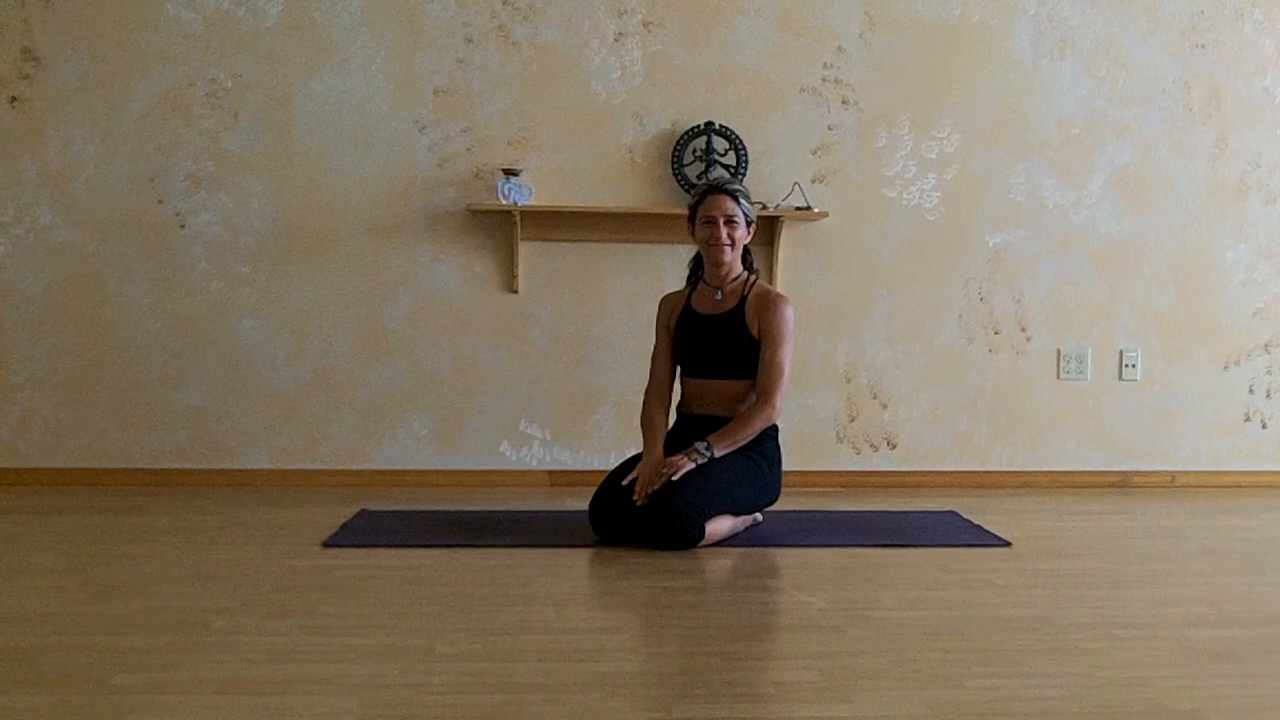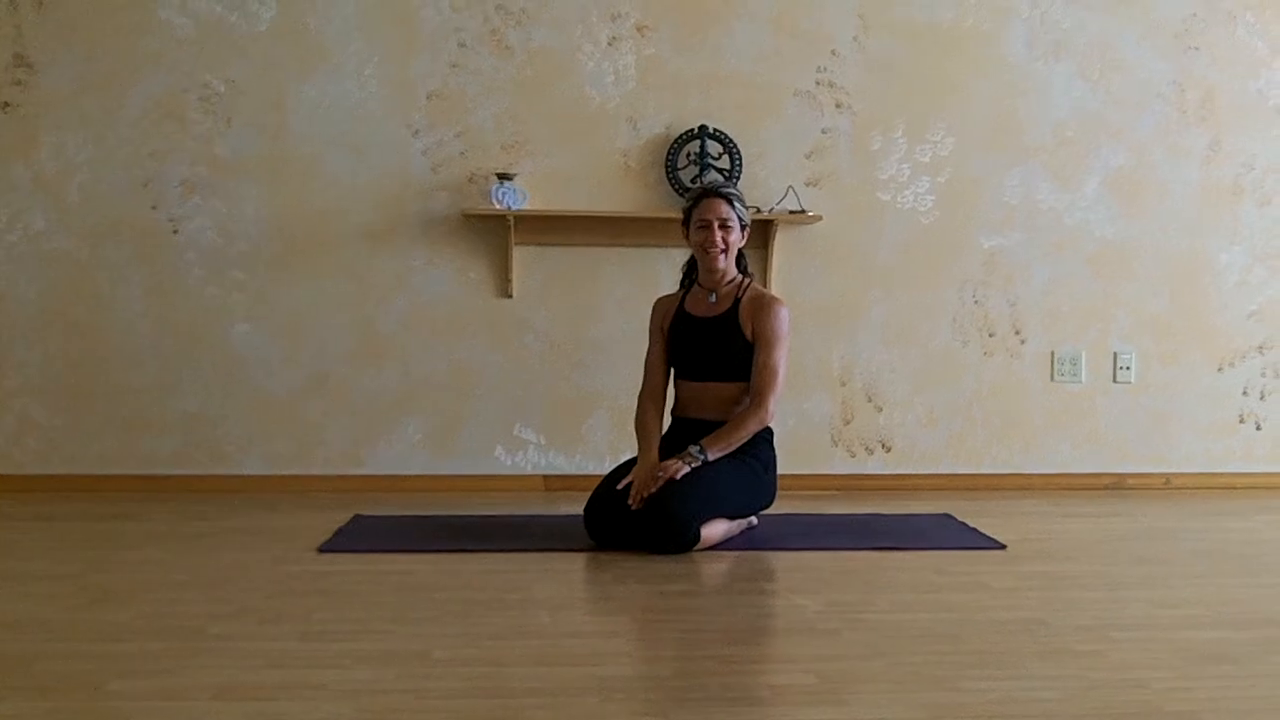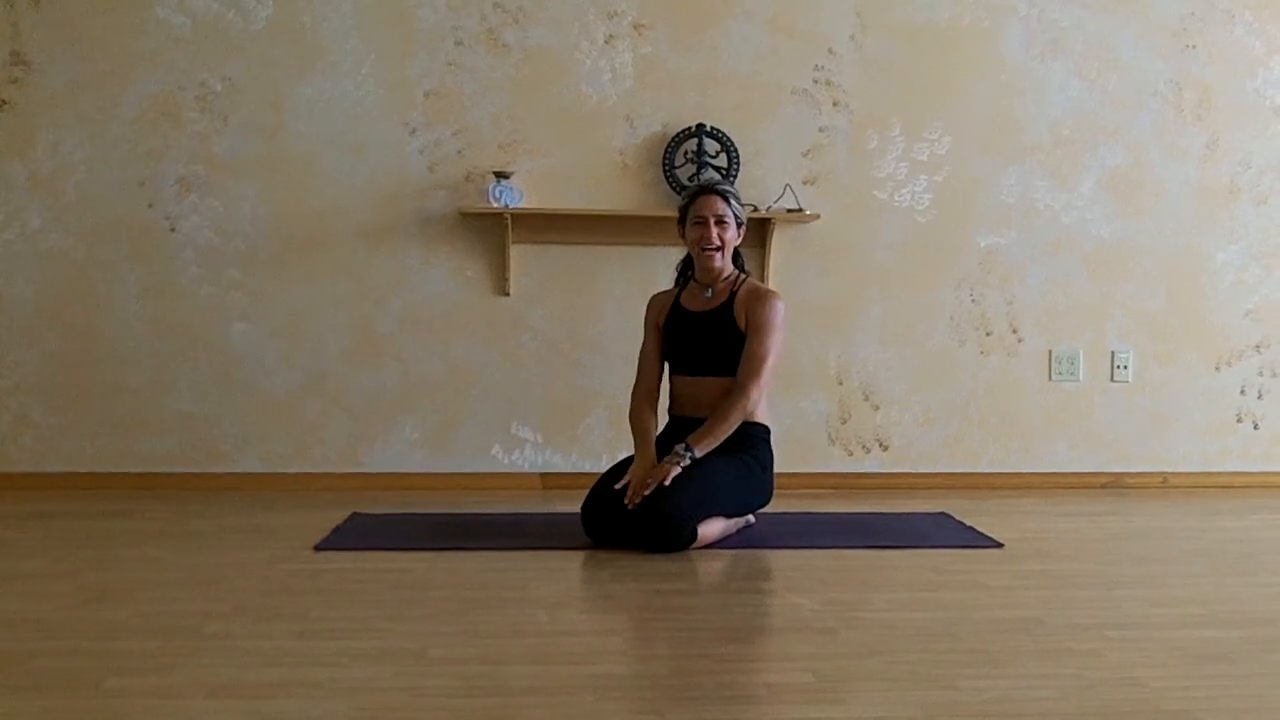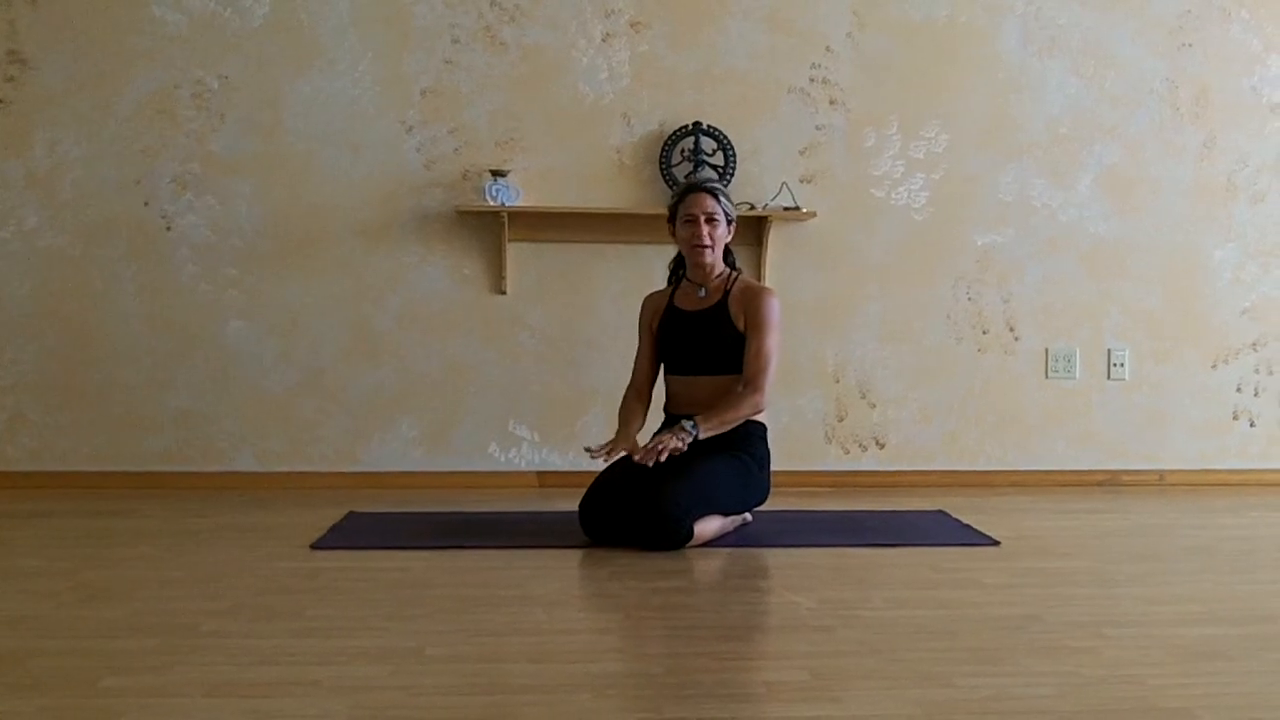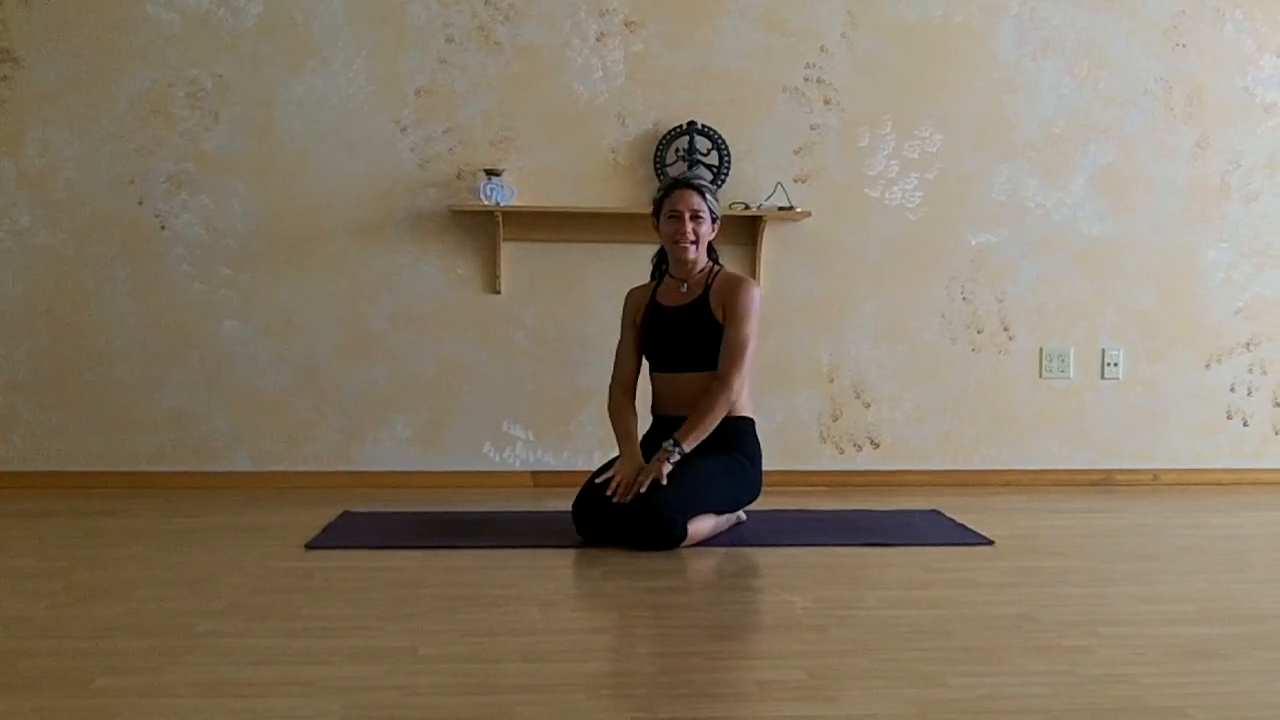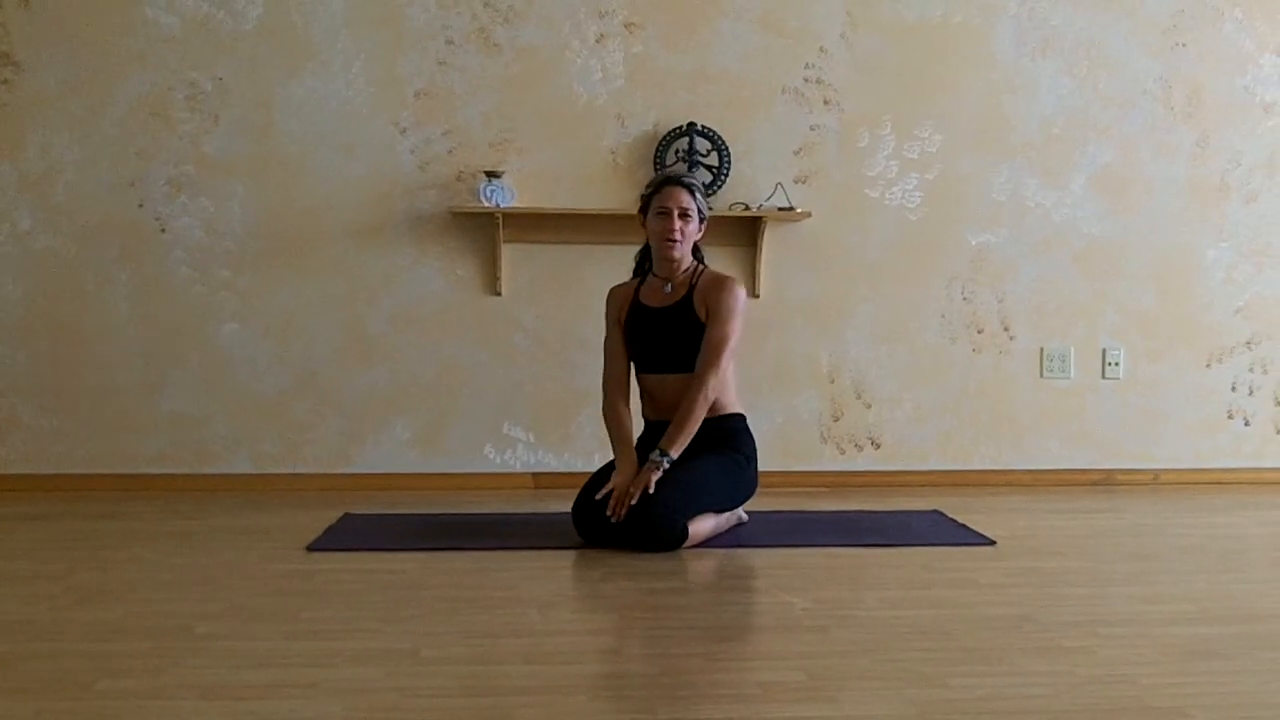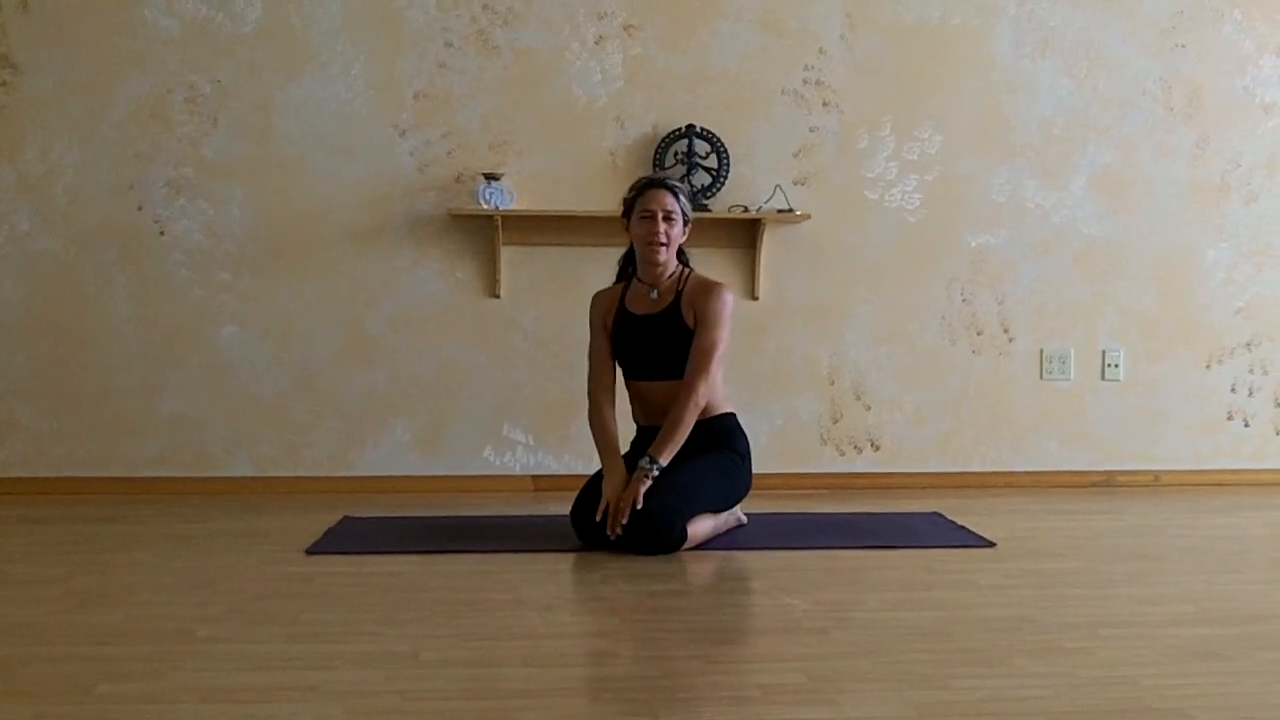
dt=0.4s
person 1, frame 1
left shoulder: (771, 306)
right shoulder: (673, 306)
left elbow: (768, 406)
right elbow: (658, 393)
left wrist: (700, 454)
right wrist: (653, 453)
left hip: (747, 449)
right hip: (683, 438)
left knee: (671, 513)
right knee: (607, 511)
left ankle: (741, 516)
right ankle: (732, 517)
person 1, frame 2
left shoulder: (765, 309)
right shoulder: (666, 309)
left elbow: (762, 408)
right elbow: (651, 396)
left wrist: (695, 457)
right wrist: (649, 458)
left hip: (743, 453)
right hip: (678, 441)
left knee: (667, 517)
right knee: (602, 515)
left ankle: (737, 521)
right ankle: (728, 522)
person 1, frame 3
left shoulder: (762, 301)
right shoulder: (662, 304)
left elbow: (747, 396)
right elbow: (644, 392)
left wrist: (681, 457)
right wrist: (646, 455)
left hip: (741, 448)
right hip: (675, 440)
left knee: (663, 517)
right knee: (600, 514)
left ankle: (734, 518)
right ankle: (724, 518)
person 1, frame 4
left shoulder: (756, 299)
right shoulder: (655, 305)
left elbow: (755, 395)
right elbow: (640, 387)
left wrist: (688, 430)
right wrist: (625, 434)
left hip: (737, 447)
right hip: (670, 441)
left knee: (660, 516)
right knee: (597, 513)
left ankle: (731, 517)
right ankle: (722, 516)
person 1, frame 5
left shoulder: (737, 290)
right shoulder: (639, 300)
left elbow: (729, 387)
right elbow: (621, 388)
left wrist: (671, 454)
right wrist: (630, 453)
left hip: (728, 444)
right hip: (660, 439)
left knee: (652, 516)
right knee: (590, 514)
left ankle: (724, 514)
right ankle: (715, 513)
person 1, frame 6
left shoulder: (723, 290)
right shoulder: (621, 298)
left elbow: (707, 385)
right elbow: (614, 391)
left wrist: (659, 463)
right wrist: (627, 462)
left hip: (722, 443)
right hip: (655, 441)
left knee: (651, 519)
right knee: (591, 517)
left ankle: (724, 514)
right ankle: (713, 512)
person 1, frame 7
left shoulder: (710, 295)
right shoulder: (605, 304)
left elbow: (695, 393)
right elbow: (600, 397)
left wrist: (647, 471)
right wrist: (615, 471)
left hip: (716, 445)
right hip: (649, 444)
left knee: (649, 522)
right knee: (590, 520)
left ankle: (723, 515)
